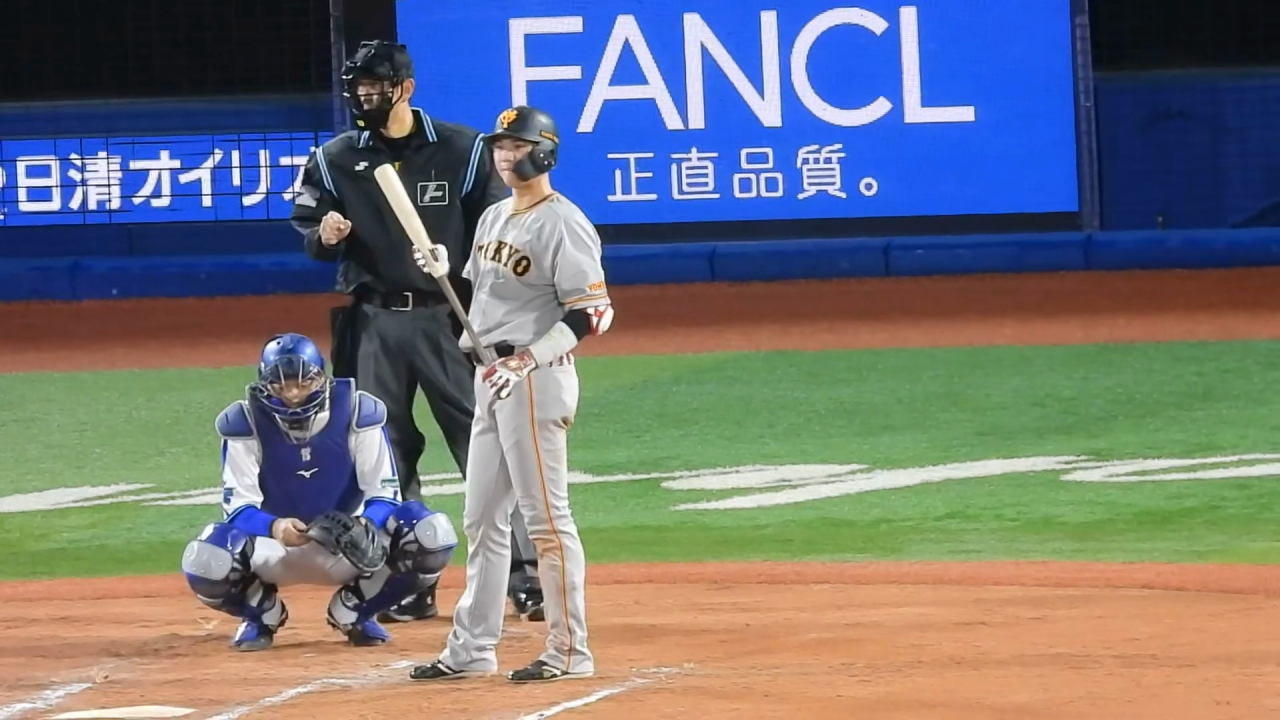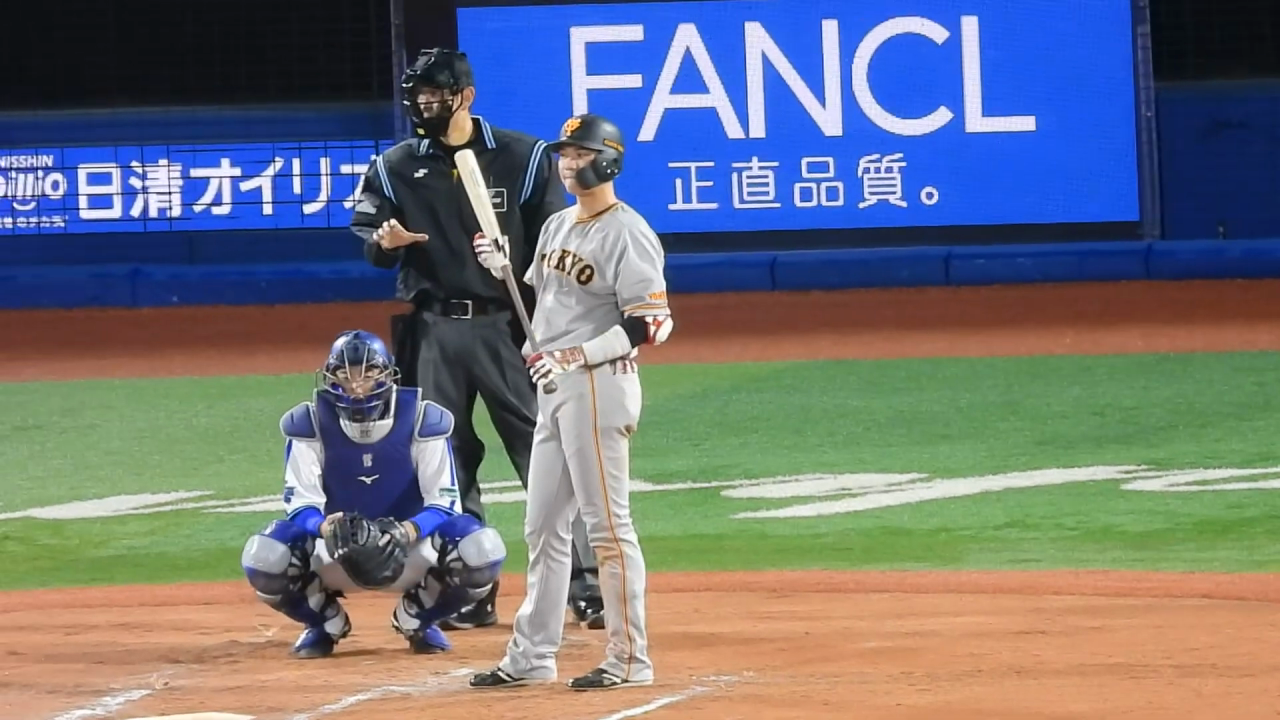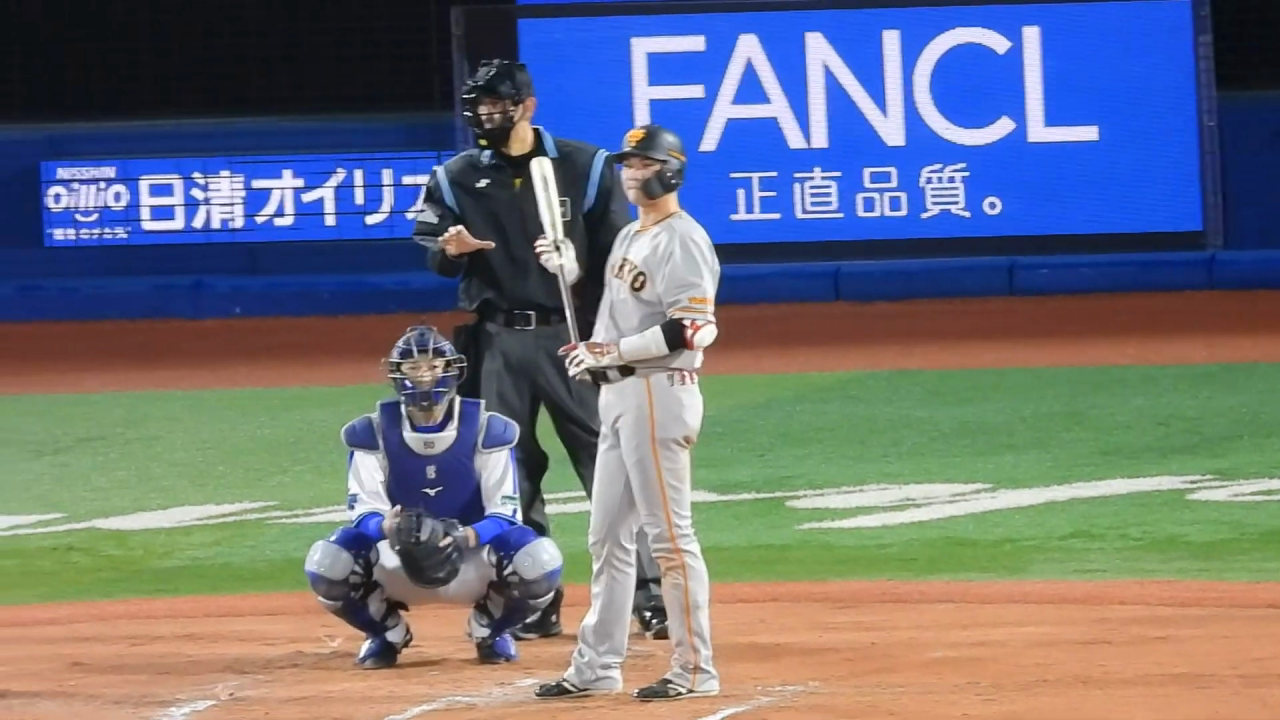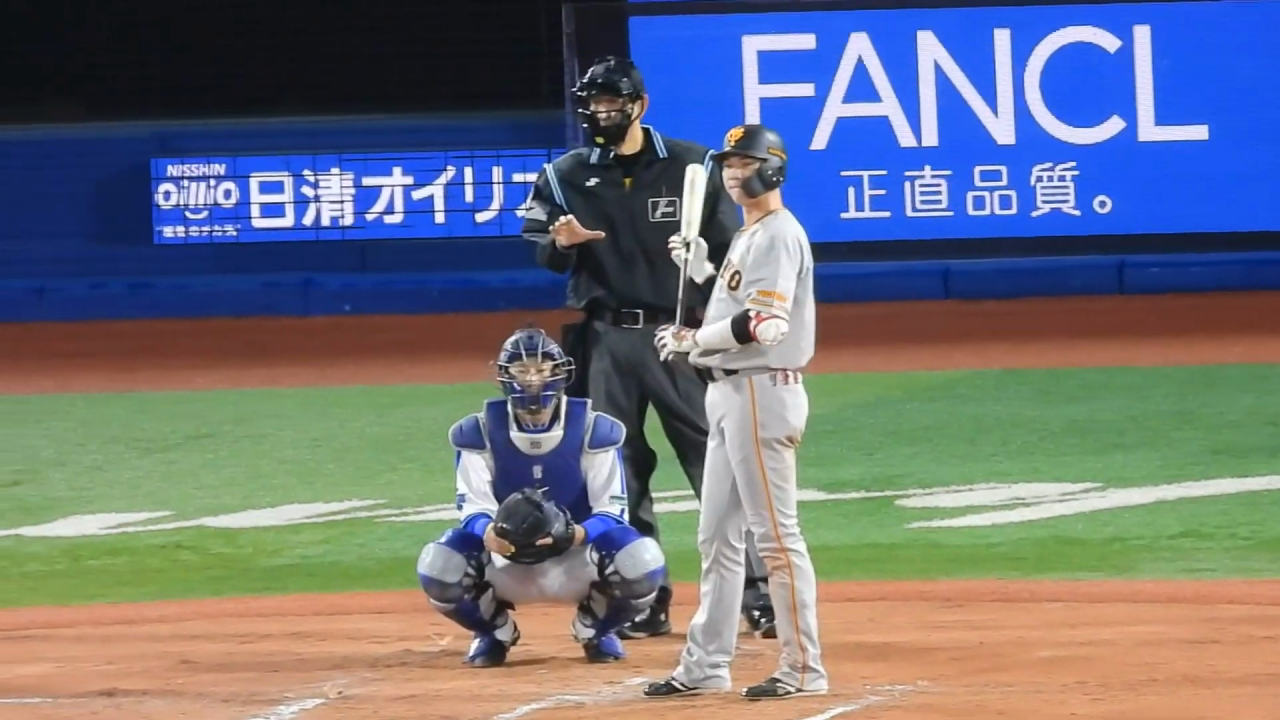
dt=0.5s
person 1, frame 1
left shoulder: (464, 149)
right shoulder: (334, 158)
right elbow: (307, 233)
right wrist: (325, 236)
left hip: (448, 318)
right hip: (374, 322)
right knee: (385, 456)
left ankle: (524, 579)
right ankle: (409, 586)
person 1, frame 2
left shoulder: (523, 156)
right shoulder: (394, 166)
right elbow: (367, 239)
right wrist: (383, 242)
left hip: (506, 326)
right hip: (433, 330)
right knee: (446, 465)
person 1, frame 3
left shoulder: (585, 166)
right shoulder: (455, 176)
left elbow: (614, 257)
right elbow: (429, 251)
right wrist: (449, 249)
left hip: (571, 335)
right hip: (497, 340)
right knee: (510, 474)
person 1, frame 4
left shoulder: (692, 165)
right shoulder: (565, 174)
left elbow: (725, 254)
right elbow: (540, 249)
right wrist: (560, 244)
right hip: (605, 339)
right knee: (618, 474)
person 2, frame 1
left shoulder: (563, 222)
right shoulder: (494, 216)
left elbow: (593, 312)
left wrist: (526, 360)
left hip: (536, 379)
right hip: (493, 378)
left knee: (546, 516)
right knee: (482, 517)
left ankle: (570, 652)
right ankle: (472, 647)
person 2, frame 2
left shoulder: (626, 231)
right shoulder: (557, 225)
left elbow: (653, 322)
right elbow: (536, 296)
left wrist: (578, 356)
right wrist: (502, 267)
left hip: (599, 385)
right hip: (554, 387)
left knee: (607, 525)
right knee: (544, 525)
left ankle: (630, 659)
right ankle: (532, 655)
person 2, frame 3
left shoulder: (683, 239)
right shoulder: (628, 236)
left elbow: (695, 329)
left wrist: (611, 351)
right wrist: (568, 271)
left hip: (658, 394)
right hip: (617, 395)
left knee: (669, 534)
right knee: (607, 535)
left ankle: (694, 669)
right ankle: (596, 665)
person 2, frame 4
left shoulder: (778, 235)
right shoulder: (748, 234)
left elbow: (763, 324)
left wrist: (691, 338)
right wrist: (702, 269)
left hip: (761, 393)
right hip: (729, 393)
left knee: (775, 533)
right knee: (717, 534)
left ankle: (803, 668)
right ankle: (706, 663)
person 3, frame 1
left shoulder: (357, 411)
right shoulder: (245, 420)
left elbow: (385, 492)
right elbow: (238, 503)
left wrist: (365, 523)
right wrist: (275, 527)
right hip: (275, 540)
left knee: (434, 535)
right knee: (204, 565)
left ankle: (351, 612)
right ankle: (262, 613)
person 3, frame 2
left shoulder: (421, 419)
right shoulder: (311, 421)
left elbow: (445, 501)
right elbow: (300, 502)
left wrist: (409, 531)
right wrist: (323, 527)
left hip: (407, 547)
right hip: (336, 550)
left knee: (483, 550)
right knee: (263, 558)
left ankle: (416, 618)
right ankle: (325, 622)
person 3, frame 3
left shoulder: (486, 428)
right shoulder: (373, 431)
left elbow: (505, 511)
right elbow: (363, 508)
left wrist: (468, 537)
right wrist: (385, 526)
left hip: (471, 562)
right hip: (400, 563)
left knee: (540, 562)
right knee: (326, 564)
left ankle: (489, 629)
right ankle: (386, 633)
person 3, frame 4
left shoulder: (591, 429)
right shoulder: (480, 430)
left elbow: (613, 510)
right elbow: (473, 507)
left wrist: (575, 533)
right wrist: (489, 532)
left hip: (576, 559)
right hip: (508, 563)
left knee: (643, 562)
right knee: (438, 568)
left ankle: (594, 628)
right ankle: (495, 632)
